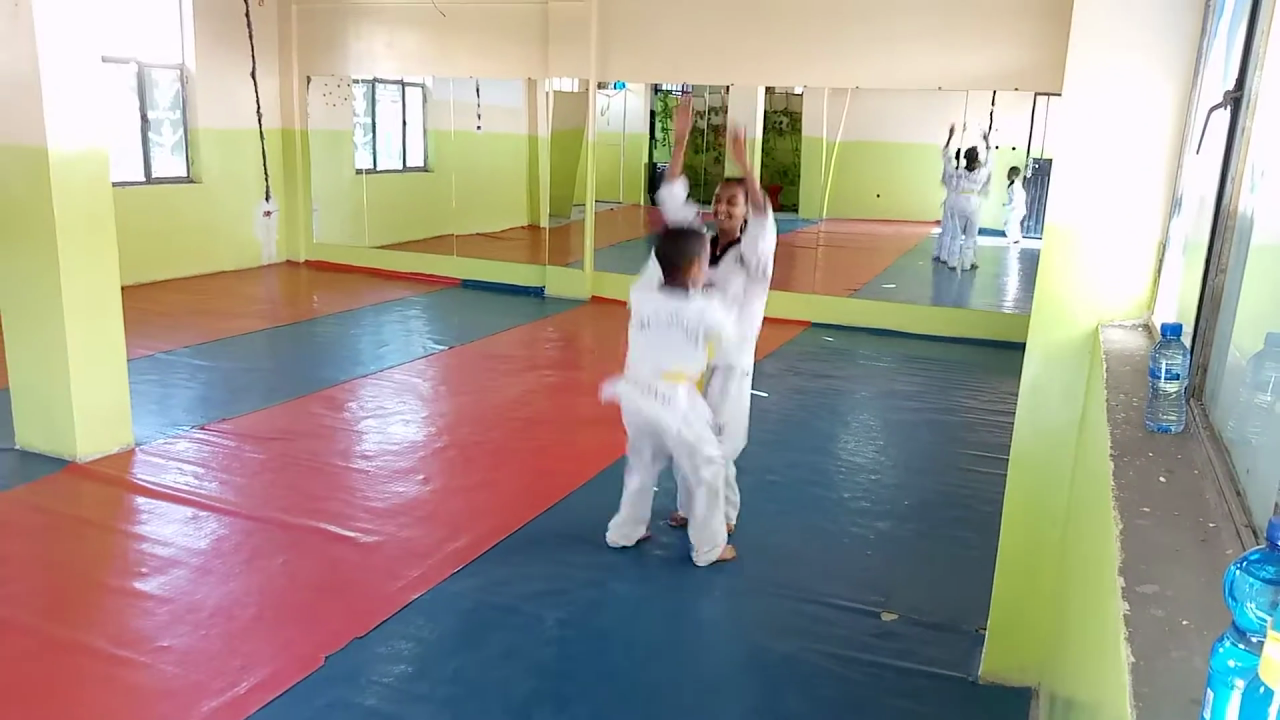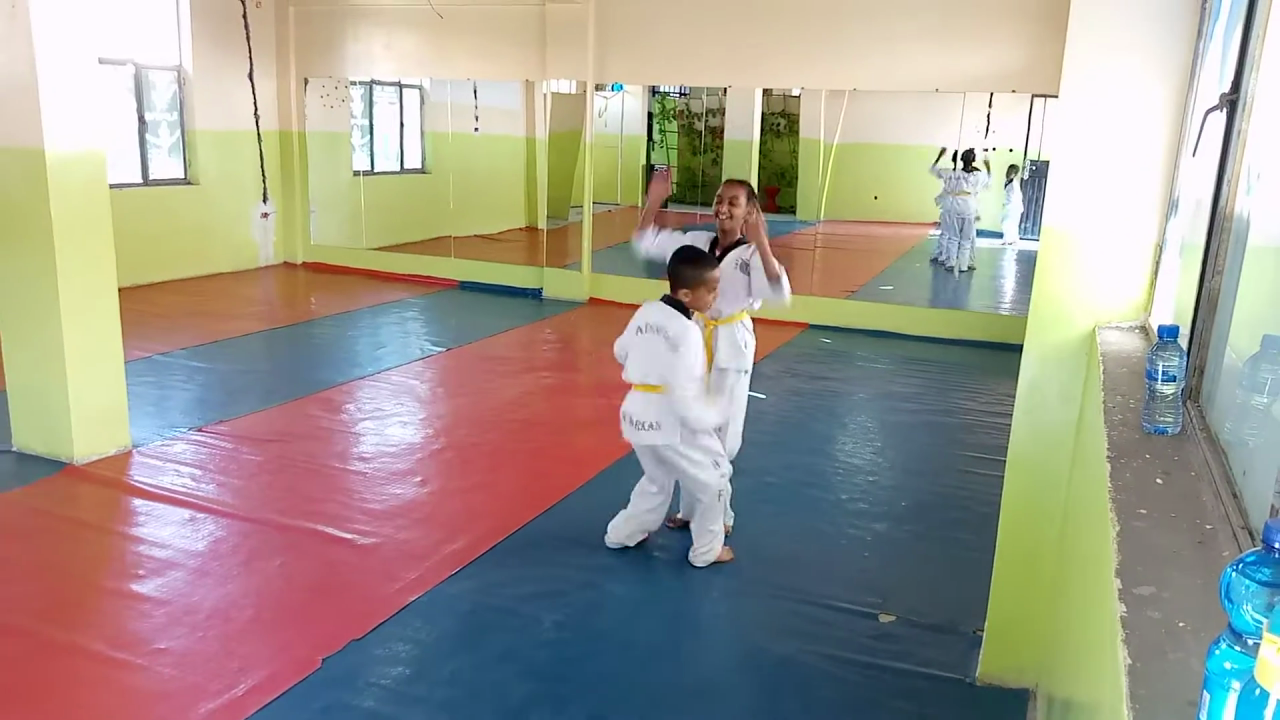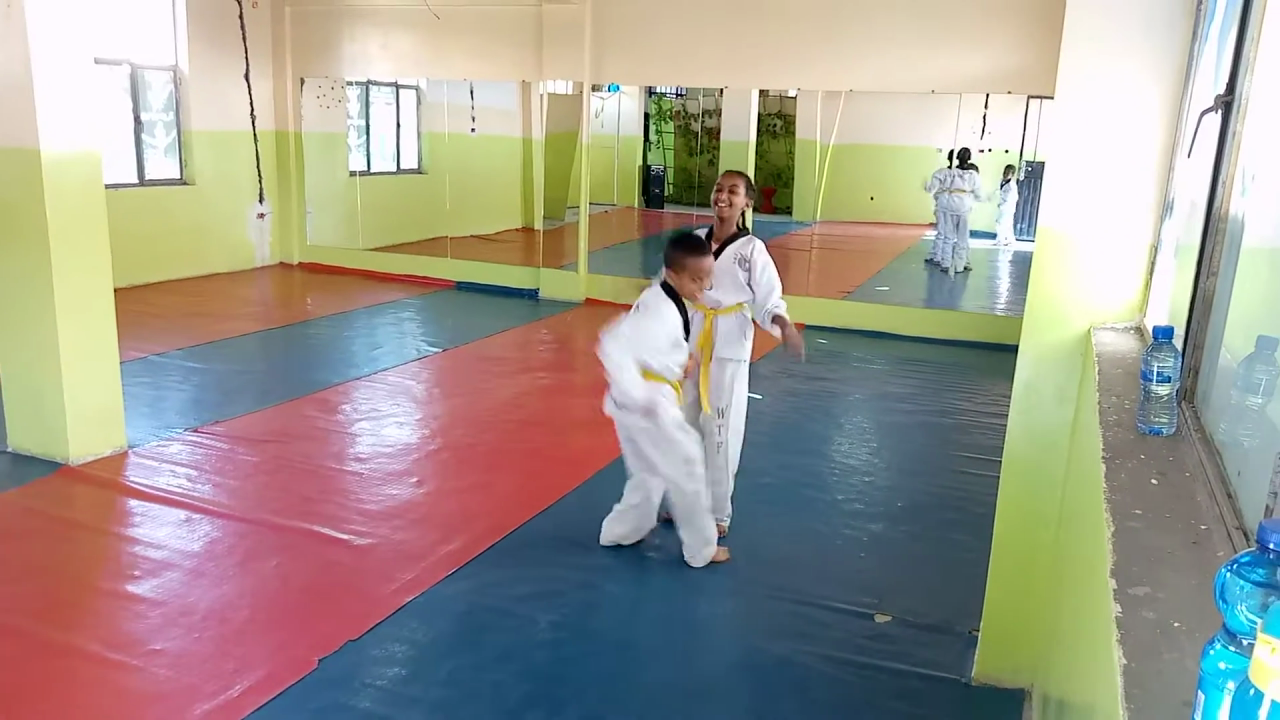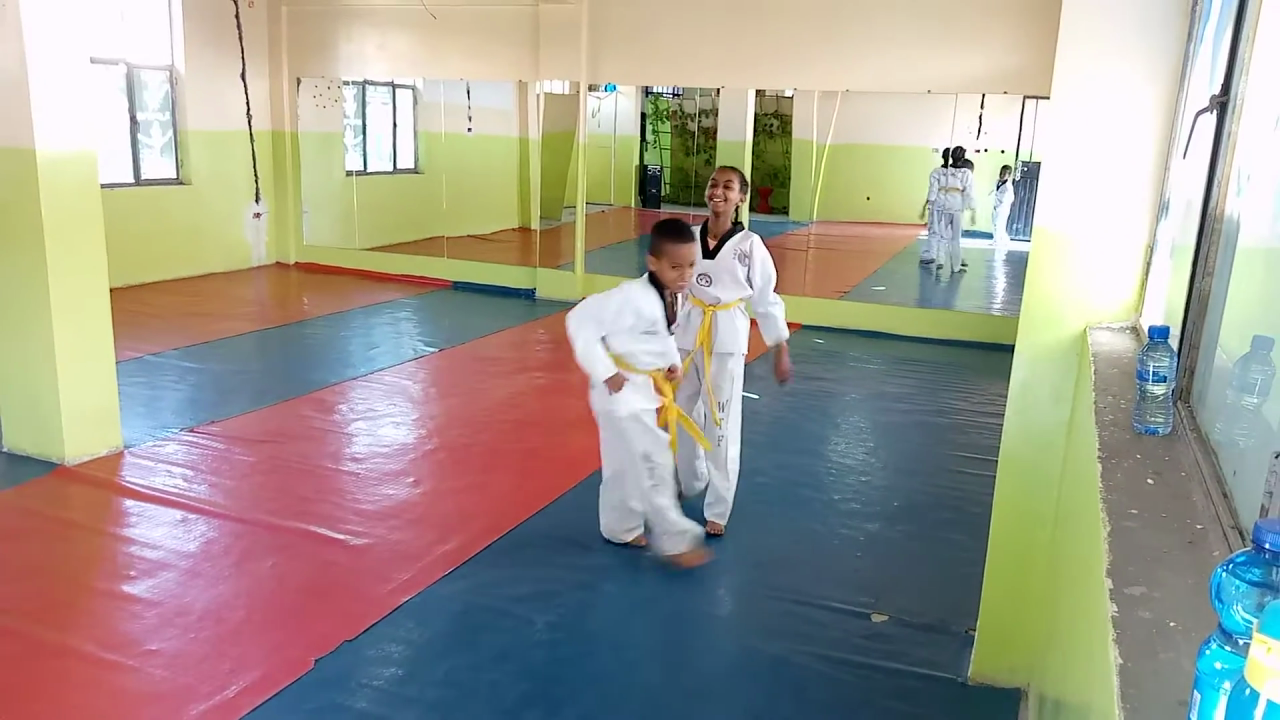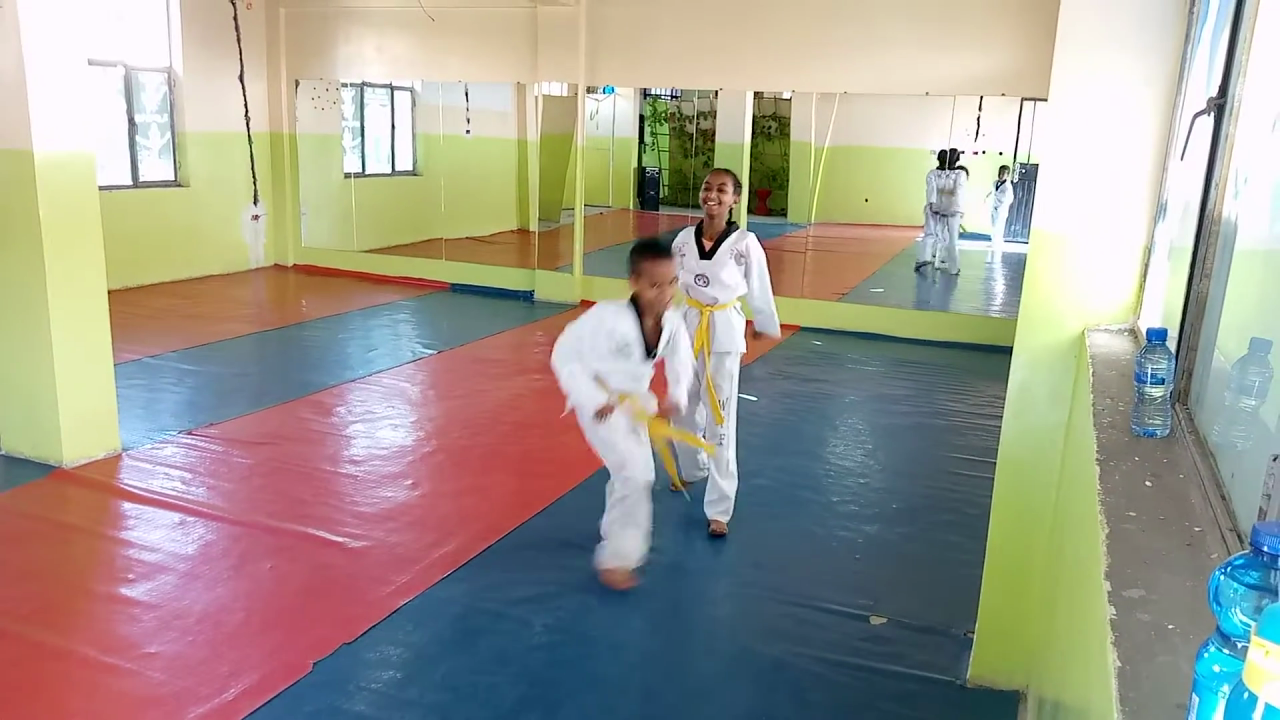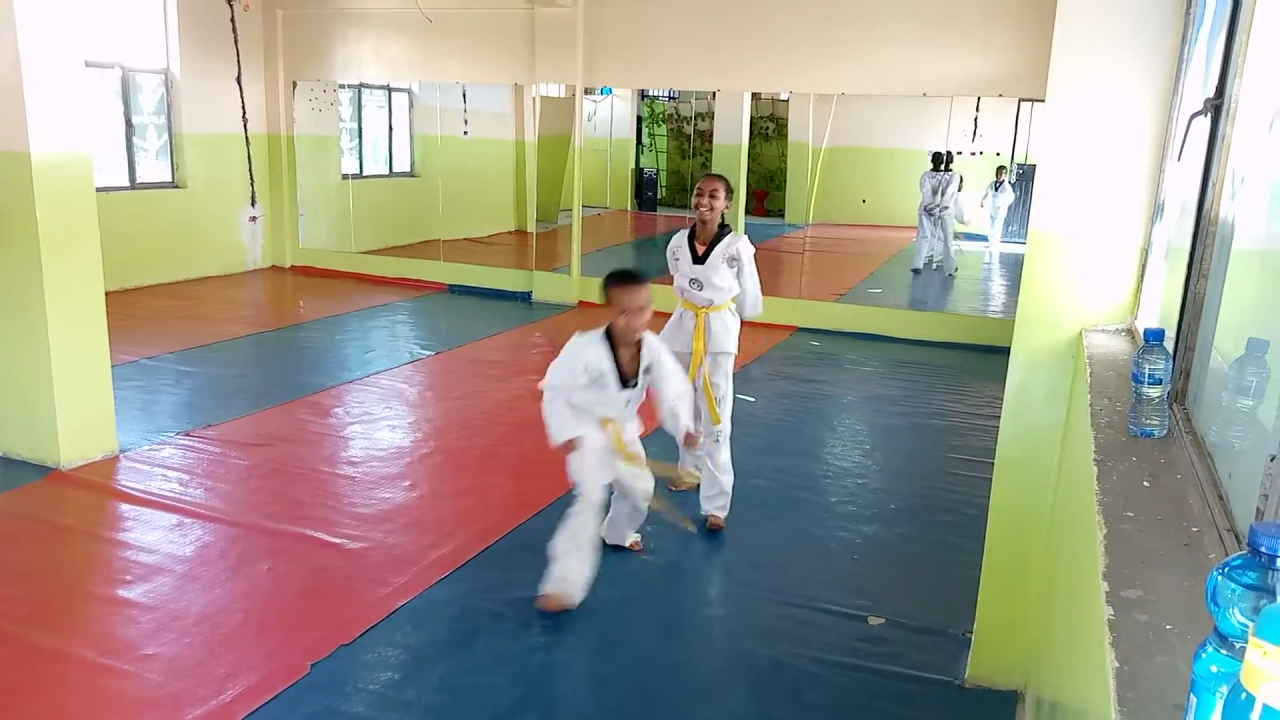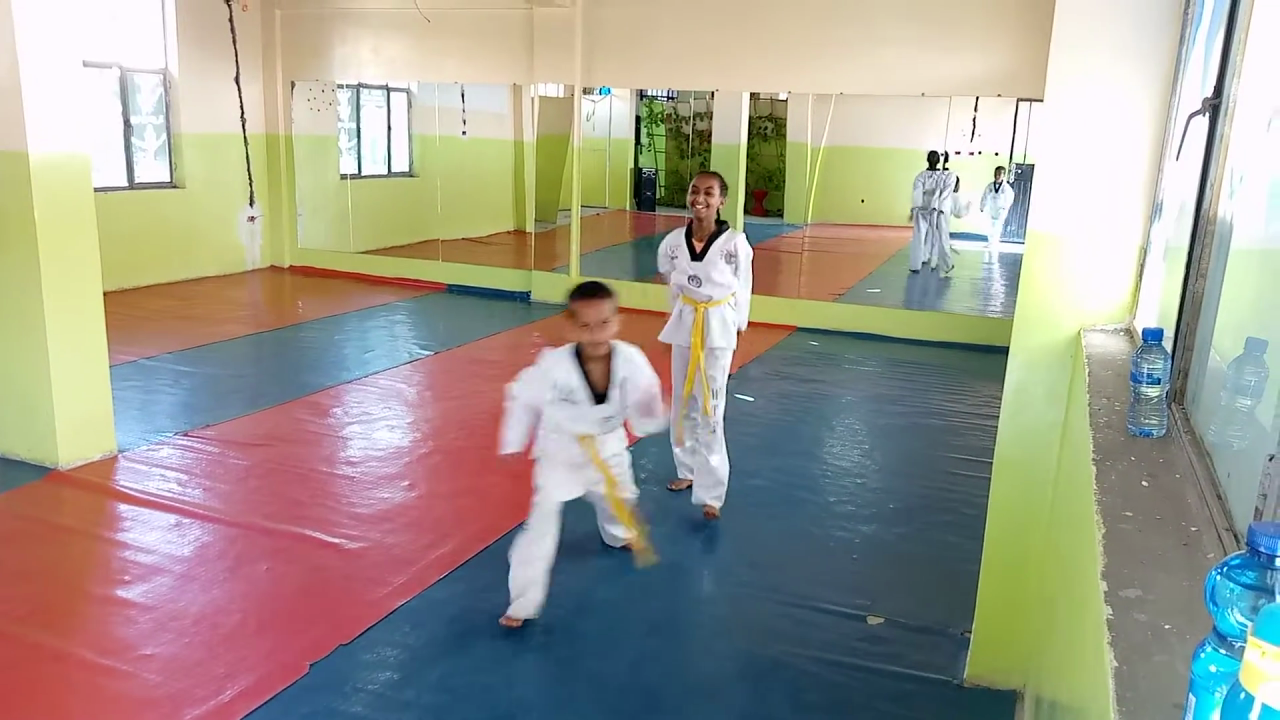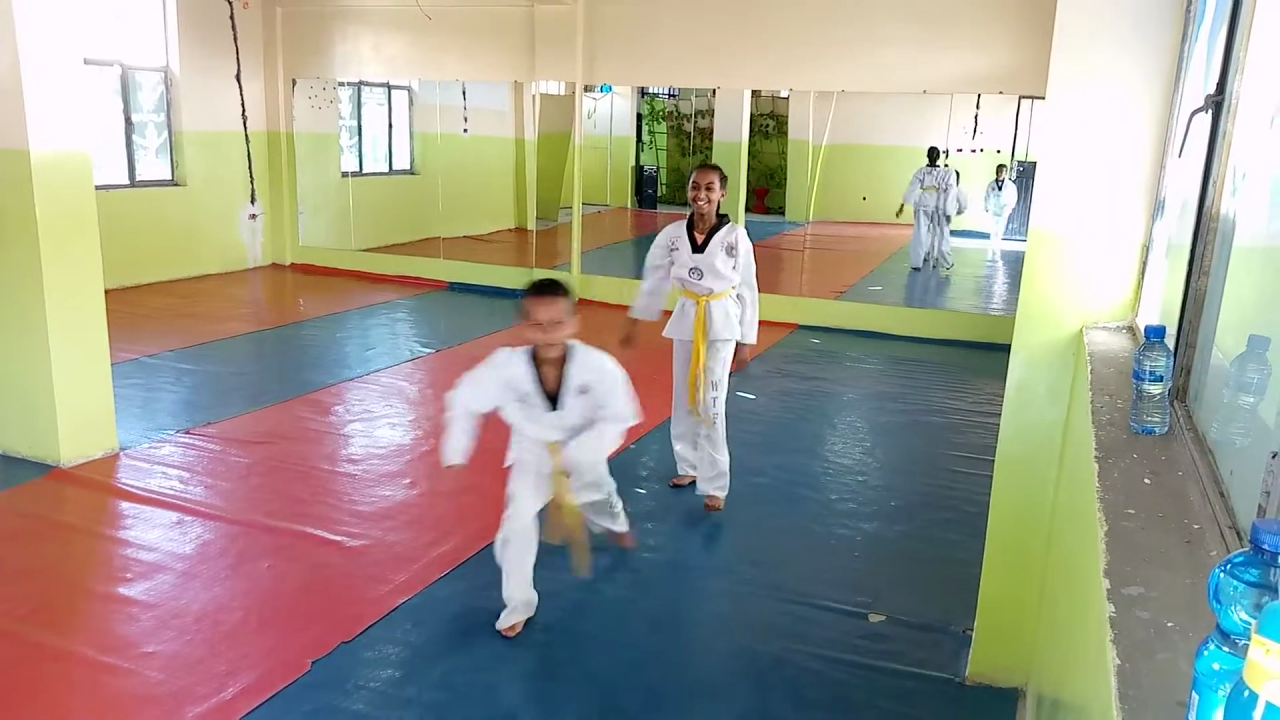
dt=0.1s
person 1, frame 1
left shoulder: (753, 253)
right shoulder: (702, 240)
left elbow: (766, 234)
right elbow: (673, 199)
left wrist: (749, 186)
right wrist: (680, 140)
left hip: (732, 355)
left knee: (721, 436)
left ankle: (722, 515)
right ankle: (694, 504)
person 1, frame 2
left shoulder: (752, 255)
right shoulder: (698, 242)
left elbow: (778, 292)
right elbow: (646, 244)
left wrist: (760, 240)
right wrist: (653, 202)
left hip: (730, 351)
left knee: (719, 439)
right ankle: (691, 508)
person 1, frame 3
left shoulder: (752, 250)
left elbow: (769, 302)
left wrist: (784, 327)
left hip: (730, 341)
right hip: (694, 336)
left knee: (723, 430)
right knee: (687, 422)
left ankle: (718, 512)
person 1, frame 4
left shoulder: (750, 246)
left elbow: (768, 300)
left wrist: (780, 349)
left hip: (727, 336)
right hip: (690, 330)
left knee: (722, 425)
right knee: (685, 414)
left ankle: (717, 510)
right ankle: (690, 482)
person 1, frame 5
left shoulder: (746, 244)
right shoulder: (683, 239)
left elbow: (761, 295)
left wrist: (769, 330)
left hip: (724, 333)
right hip: (688, 327)
left knee: (719, 421)
right knee: (685, 410)
left ankle: (719, 509)
right ankle: (692, 471)
person 1, frame 6
left shoulder: (738, 247)
right shoulder: (677, 243)
left elbow: (749, 294)
left wrist: (739, 318)
left hip: (718, 334)
right hip: (682, 330)
left knee: (715, 418)
left ankle: (716, 505)
right ankle: (691, 471)
person 1, frame 7
left shoulder: (735, 243)
right shoulder: (672, 242)
left elbow: (741, 291)
left wrist: (737, 325)
left hip: (718, 329)
right hip: (683, 326)
left knee: (711, 410)
right knee: (683, 406)
left ankle: (710, 493)
right ankle: (689, 470)
person 1, frame 8
left shoulder: (736, 238)
right shoulder: (671, 236)
left elbow: (747, 290)
right elbow: (653, 283)
left wrist: (745, 340)
right wrist: (635, 319)
left hip: (721, 323)
right hip: (685, 318)
left knee: (710, 403)
right knee: (683, 399)
left ankle: (715, 485)
right ankle: (690, 466)
person 2, frame 1
left shoulder: (642, 294)
right shoulder: (703, 308)
right elbow: (731, 331)
left hip: (634, 396)
right hip: (674, 404)
left knee: (642, 469)
right knee: (707, 472)
left ankle: (625, 531)
right ankle: (708, 547)
person 2, frame 2
left shoulder: (646, 312)
right shoulder: (688, 333)
left elbow: (623, 352)
right elbow: (685, 399)
right wrist: (715, 413)
left hip: (637, 413)
right hip: (668, 420)
left knee: (659, 481)
right knee: (713, 477)
left ankle: (624, 532)
right ankle: (707, 549)
person 2, frame 3
left shoulder: (662, 299)
right shoulder: (663, 313)
right elbow: (615, 348)
left wrist: (679, 360)
right wrist: (642, 398)
left hip: (655, 397)
right hip: (641, 399)
left knee: (651, 471)
right knee: (688, 471)
left ankle: (621, 529)
right ankle: (701, 548)
person 2, frame 4
left shoulder: (673, 295)
right shoulder: (632, 296)
right elbow: (580, 321)
left wrist: (672, 362)
right wrist: (605, 372)
left hip: (643, 387)
right hip: (622, 389)
left knee: (626, 465)
right knee: (654, 463)
left ankle: (621, 528)
right ankle: (675, 541)
person 2, frame 5
left shoulder: (671, 320)
right shoulder: (607, 317)
left elbow: (679, 358)
right elbow: (565, 355)
left wrist: (677, 397)
right wrist: (590, 401)
left hip: (634, 406)
right hip: (600, 409)
left knee: (637, 472)
right knee: (634, 475)
left ankle: (619, 536)
right ankle: (618, 558)
person 2, frame 6
left shoulder: (653, 349)
right shoulder: (583, 349)
left elbow: (674, 390)
right elbow: (555, 389)
left wrist: (684, 427)
right wrist: (564, 434)
left hip: (622, 431)
right hip: (586, 434)
left knee: (639, 489)
right knee: (589, 501)
left ankle: (619, 533)
right ankle: (563, 585)
person 2, frame 7
left shoulder: (631, 360)
right shoulder: (554, 365)
left elbow: (644, 421)
right elbow: (522, 398)
left wrist: (652, 412)
right wrist: (514, 442)
left hip: (607, 446)
right hip: (561, 449)
left knee: (619, 500)
right knee: (544, 518)
left ankle: (618, 534)
right ankle: (524, 602)
person 2, frame 8
left shoulder: (595, 364)
right shoulder: (506, 365)
left elbow: (619, 413)
right elbow: (464, 400)
left wrist: (588, 452)
right wrist: (456, 453)
left hip: (581, 453)
right hip: (531, 454)
left knee: (600, 499)
right knee: (517, 529)
left ankle: (615, 524)
right ankle: (518, 605)
